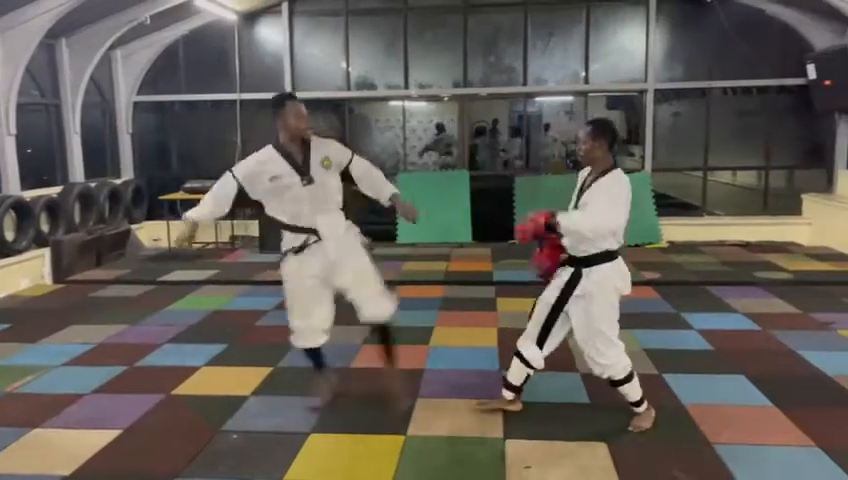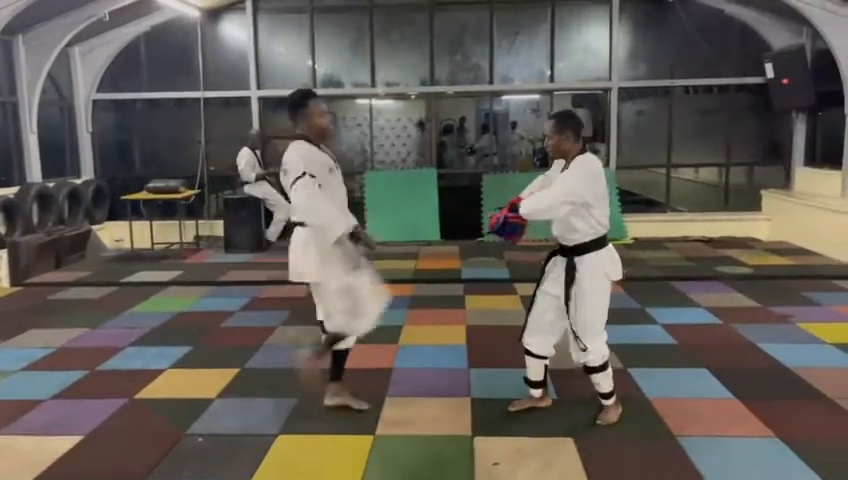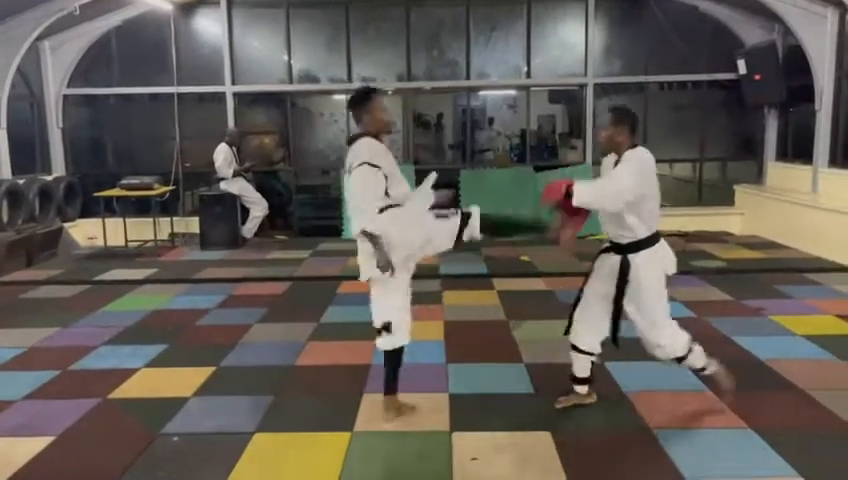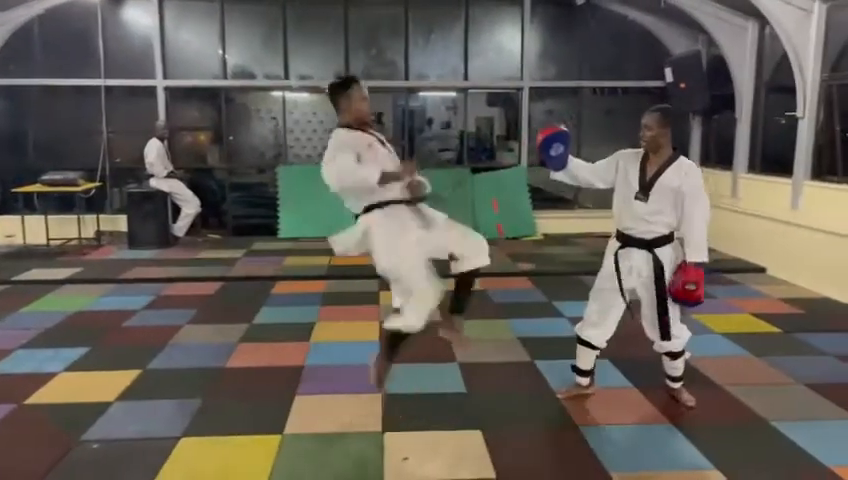
dt=0.7s
person 1, frame 1
left shoulder: (327, 148)
right shoulder: (261, 162)
left elbow: (364, 172)
right elbow: (225, 189)
left wrist: (396, 199)
right wrist: (193, 220)
left hip: (336, 237)
right hip: (300, 247)
left knee: (372, 298)
right knee: (307, 319)
left ankle: (389, 357)
right ankle: (322, 375)
person 1, frame 2
left shoulder: (319, 151)
right shoulder: (299, 156)
right elbow: (313, 206)
left wrist: (352, 230)
right wrist: (353, 234)
left hip: (334, 242)
right hip: (318, 243)
left knee: (350, 315)
right knee: (367, 304)
left ankle: (336, 389)
right ankle: (320, 355)
person 1, frame 3
left shoulder: (358, 153)
right shoulder: (370, 149)
right elbow: (361, 200)
left wrist: (421, 198)
right wrist: (376, 241)
left hip: (373, 242)
right hip: (393, 231)
left knee: (391, 321)
right knee: (470, 220)
left ankle: (391, 397)
person 1, frame 4
left shoulder: (373, 137)
right shoulder: (342, 141)
right elbow: (338, 174)
left wrist: (417, 184)
right wrist: (391, 175)
left hip: (413, 214)
right hip: (387, 225)
left knee: (473, 250)
right knee: (422, 294)
left ankle: (453, 319)
right ankle: (385, 358)
person 2, frame 1
left shoulder: (616, 183)
right shoulder: (588, 175)
left elbow: (594, 222)
left wrist: (552, 221)
right wrist: (551, 230)
left hip: (599, 275)
right hip: (573, 270)
left knee: (603, 350)
right knee: (535, 333)
left ankle: (643, 408)
right ankle: (510, 396)
person 2, frame 2
left shoulder: (587, 168)
right shoulder: (562, 165)
left elbow: (551, 200)
right elbow: (542, 187)
left wrist: (513, 209)
right wrist: (517, 206)
left hip: (590, 262)
right hip: (565, 259)
left knee: (586, 338)
right knee: (538, 327)
left ankle: (610, 401)
right ankle: (538, 394)
person 2, frame 3
left shoulder: (639, 161)
right shoulder: (611, 162)
left elbow: (608, 193)
left wrist: (570, 192)
right wrist: (573, 207)
left hip: (643, 258)
right hip: (615, 256)
left knee: (657, 331)
right knee: (585, 320)
left ankle: (711, 370)
right ankle: (581, 390)
person 2, frame 4
left shoulder: (687, 172)
right shoulder: (625, 160)
left elbow: (695, 221)
right elbow: (590, 174)
left wrist: (694, 267)
right wrist: (561, 161)
left hip: (659, 257)
right hip: (622, 252)
left knee: (666, 325)
right knee: (596, 316)
left ankle: (676, 385)
right ankle: (583, 382)
